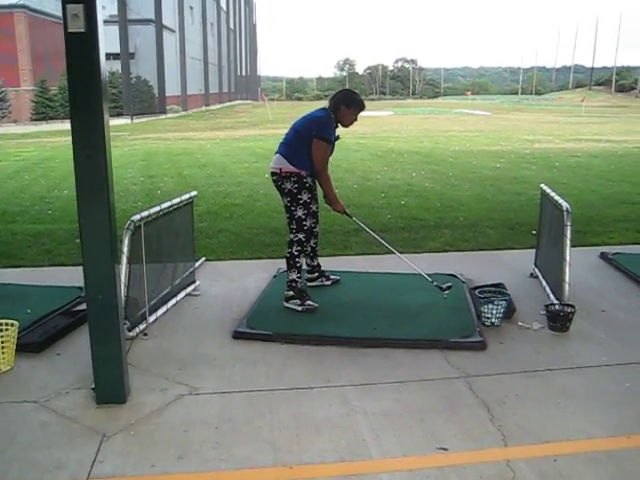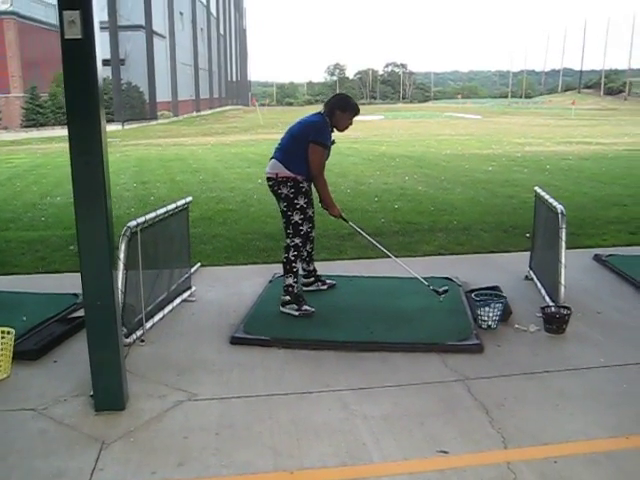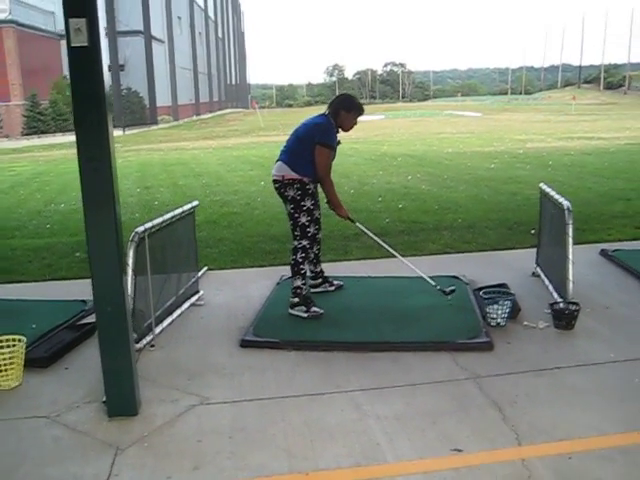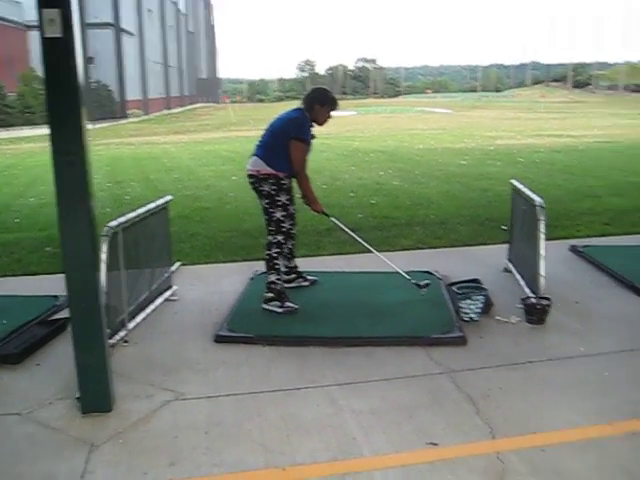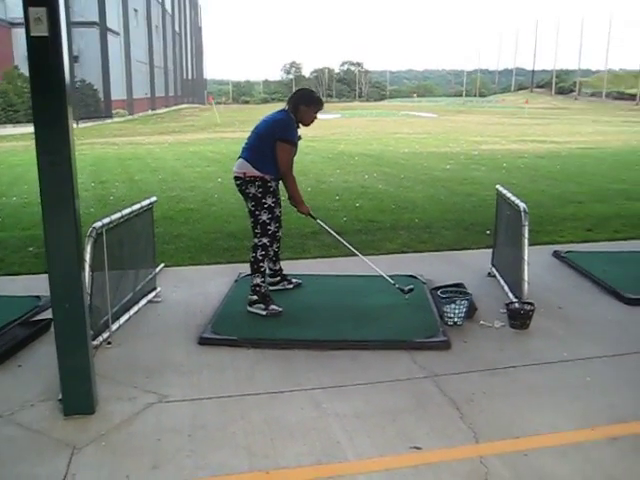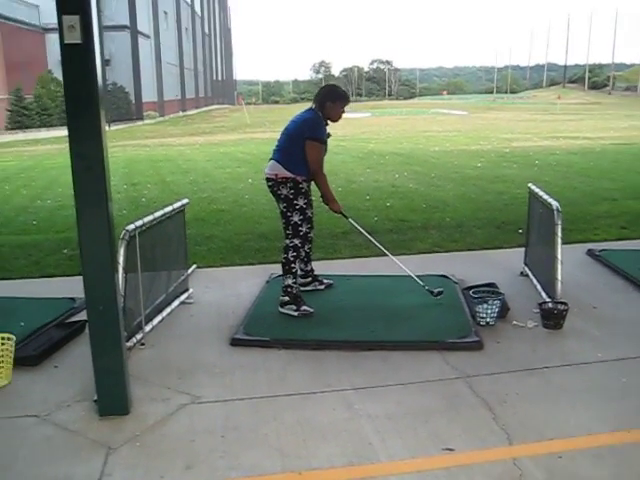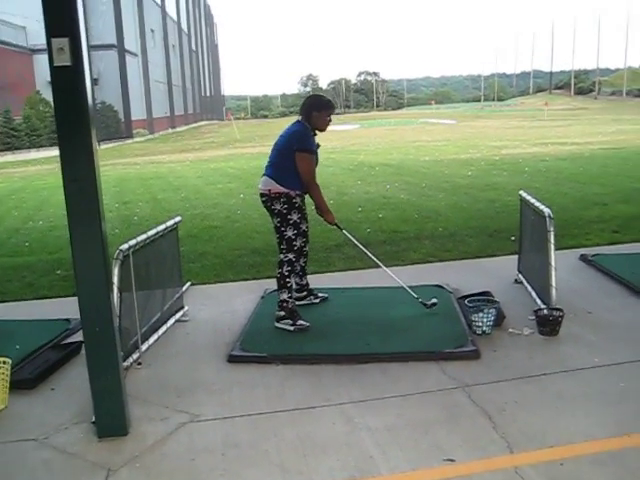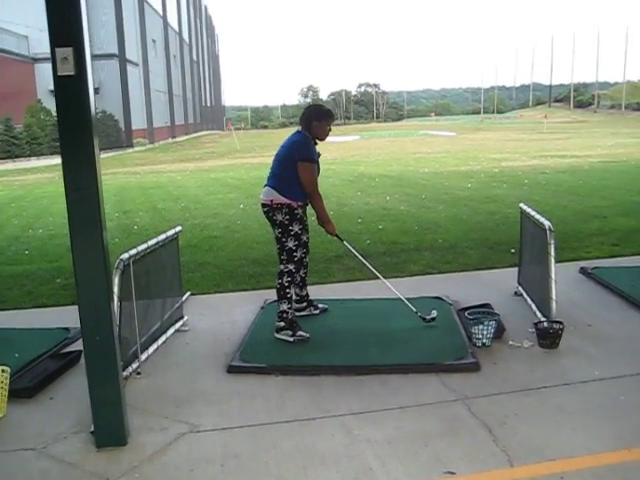
dt=0.2s
person 1, frame 1
left shoulder: (324, 119)
right shoulder: (324, 123)
left elbow: (319, 166)
right elbow: (320, 169)
left wrist: (328, 195)
right wrist: (334, 200)
left hip: (299, 173)
right hip: (289, 174)
left knee: (311, 223)
right knee: (300, 229)
left ankle: (314, 273)
right ankle: (293, 291)
person 1, frame 2
left shoulder: (319, 123)
right shoulder: (320, 128)
left elbow: (314, 171)
right elbow: (317, 174)
left wrist: (324, 199)
right wrist: (330, 204)
left hip: (294, 178)
right hip: (285, 179)
left knee: (307, 228)
right knee: (296, 234)
left ankle: (309, 277)
right ankle: (289, 296)
person 1, frame 3
left shoulder: (323, 124)
right shoulder: (325, 129)
left elbow: (319, 172)
right elbow: (324, 175)
left wrist: (331, 200)
right wrist: (338, 205)
left hip: (300, 180)
right hip: (292, 181)
left knee: (313, 230)
right knee: (303, 236)
left ankle: (317, 279)
right ankle: (298, 298)
person 1, frame 4
left shoulder: (297, 118)
right shoulder: (300, 124)
left elbow: (294, 166)
right elbow: (299, 170)
left wrist: (306, 194)
right wrist: (313, 200)
left hip: (274, 175)
right hip: (267, 176)
left knee: (288, 225)
right knee: (278, 231)
left ankle: (290, 274)
right ankle: (272, 293)
person 1, frame 5
left shoulder: (283, 120)
right shoulder: (286, 125)
left elbow: (280, 168)
right elbow: (286, 171)
left wrist: (293, 196)
right wrist: (299, 202)
left hip: (260, 177)
right hip: (253, 178)
left knee: (274, 228)
right knee: (264, 233)
left ankle: (275, 276)
right ankle: (257, 295)
person 1, frame 6
left shoulder: (311, 118)
right shoulder: (314, 124)
left elbow: (311, 166)
right elbow: (316, 170)
left wrist: (326, 195)
right wrist: (331, 199)
left hip: (293, 179)
right hip: (285, 180)
left knee: (305, 229)
right knee: (295, 234)
left ankle: (306, 277)
right ankle: (288, 297)
person 1, frame 7
left shoulder: (300, 131)
right shoulder: (303, 136)
left elbow: (303, 178)
right elbow: (309, 181)
left wrist: (319, 206)
right wrist: (325, 210)
left hip: (287, 194)
right hip: (279, 195)
left knee: (300, 243)
right knee: (290, 249)
left ankle: (301, 291)
right ankle: (284, 311)
person 1, frame 8
left shoulder: (301, 141)
right shoulder: (304, 146)
left elbow: (305, 188)
right elbow: (312, 190)
left wrist: (320, 216)
right wrist: (326, 221)
left hip: (289, 205)
right hip: (282, 206)
left knee: (301, 254)
right knee: (290, 260)
left ankle: (301, 302)
right ankle: (284, 322)
